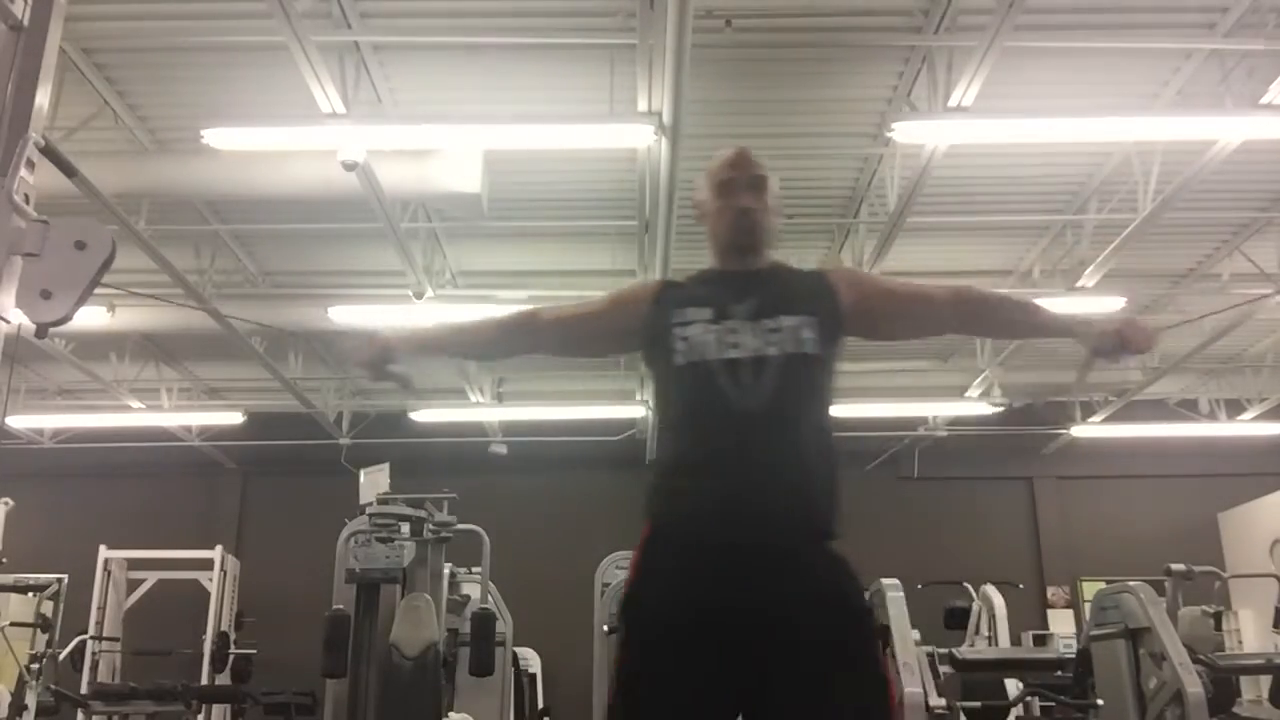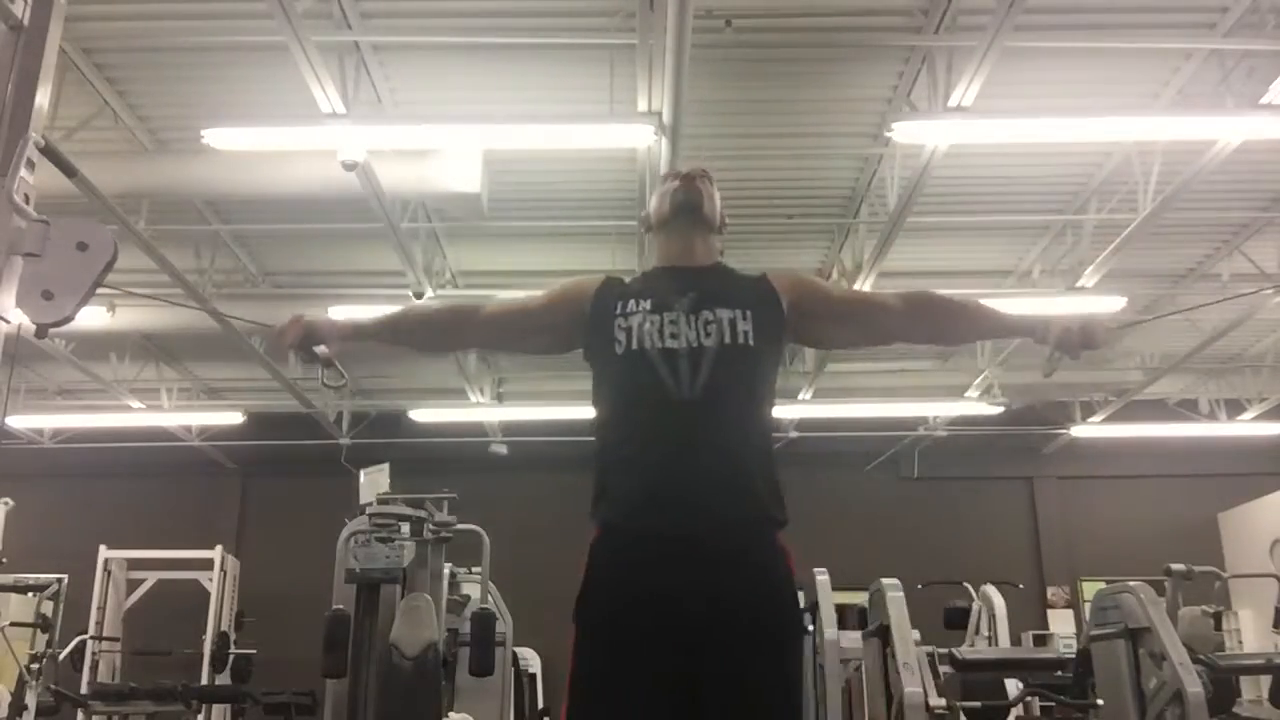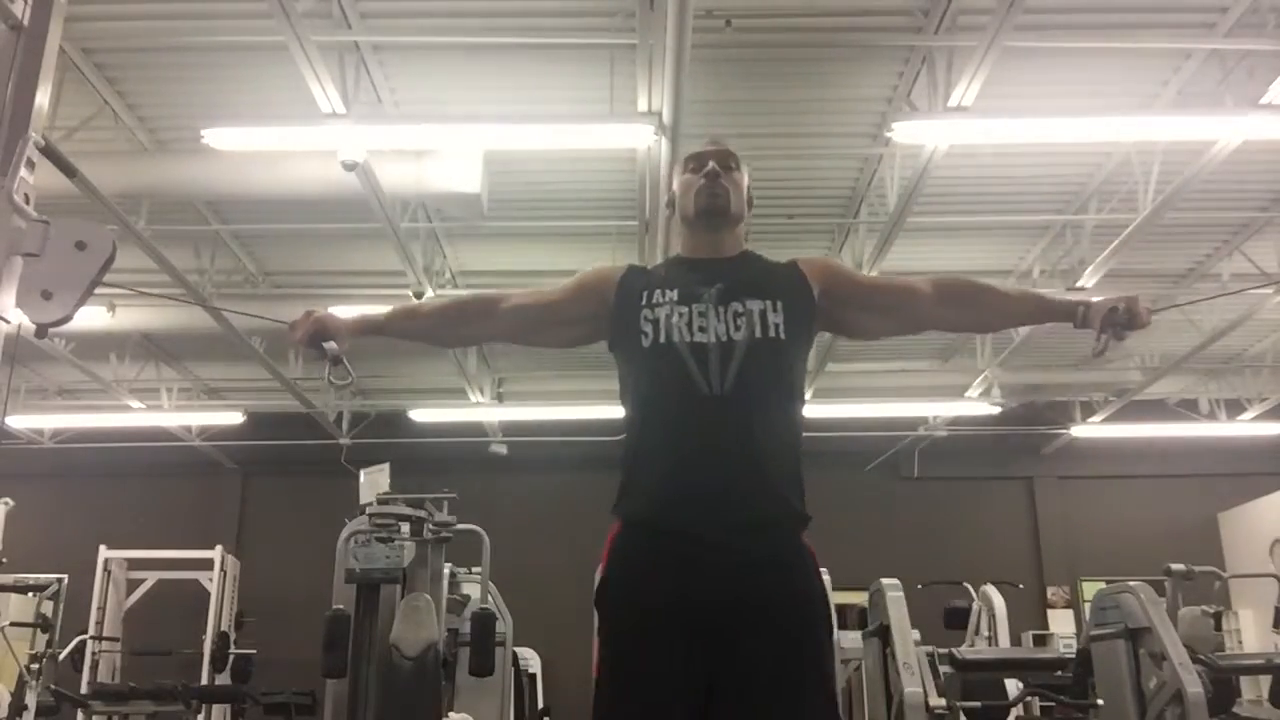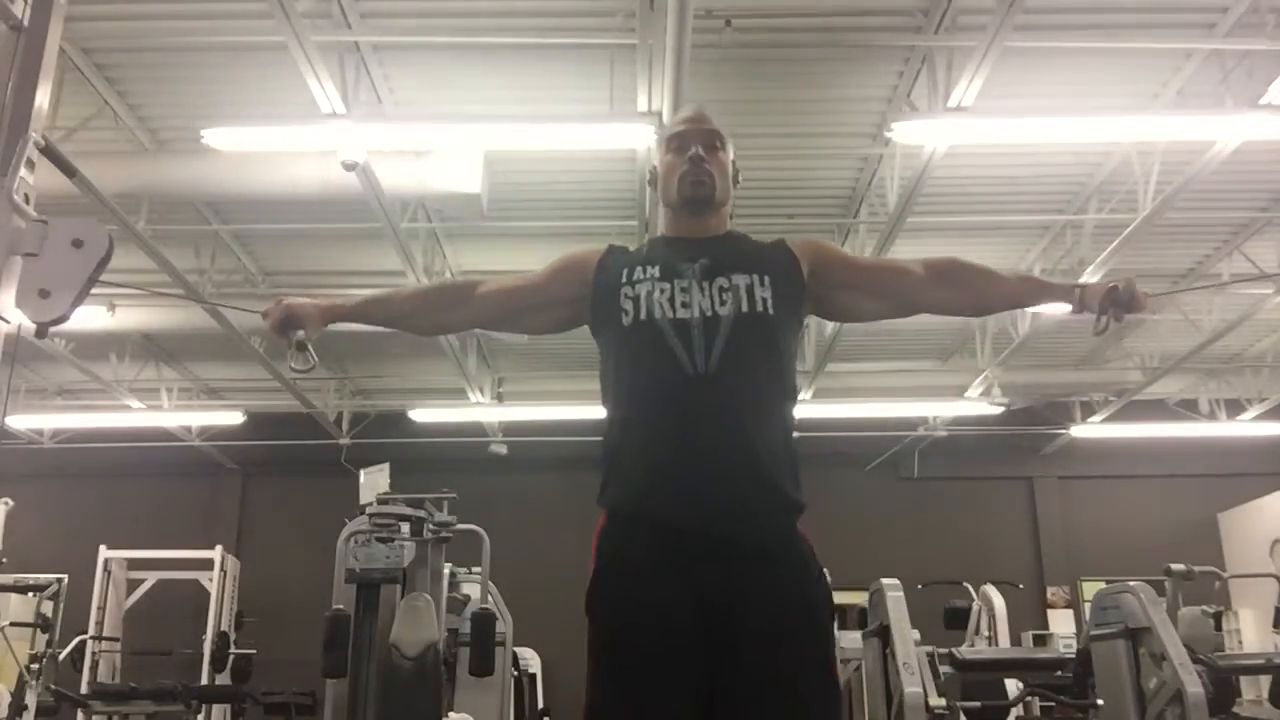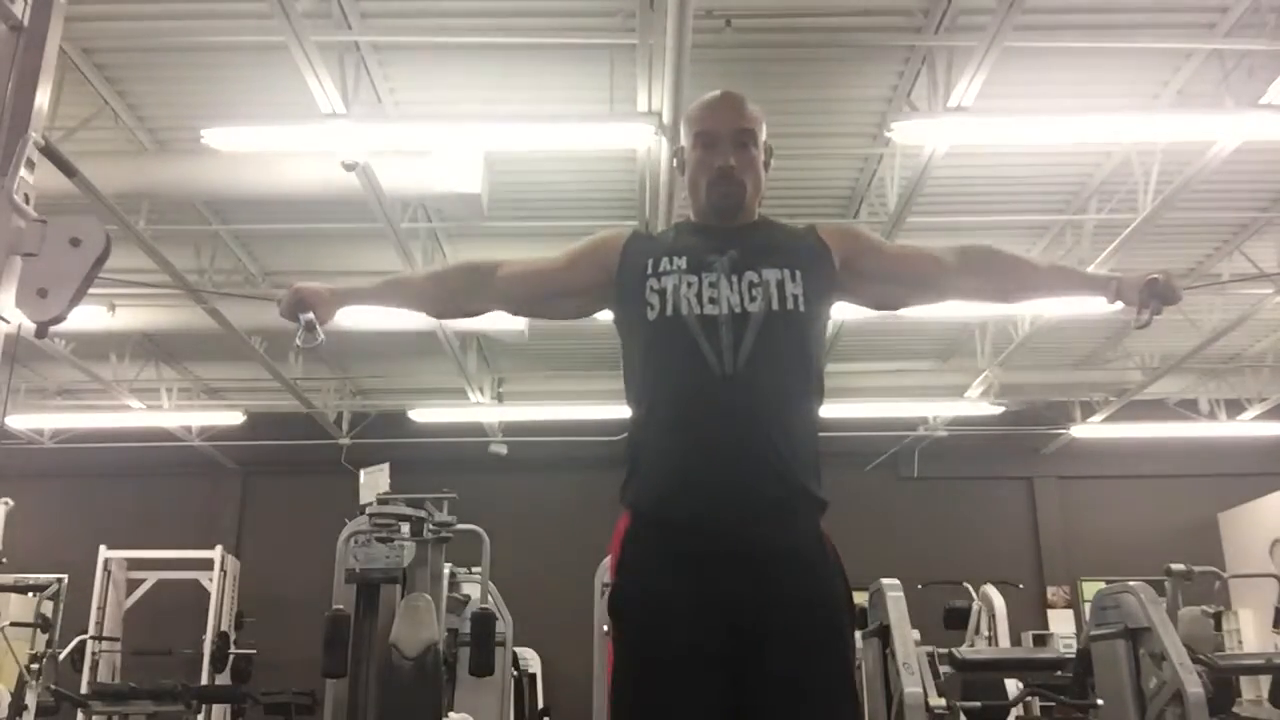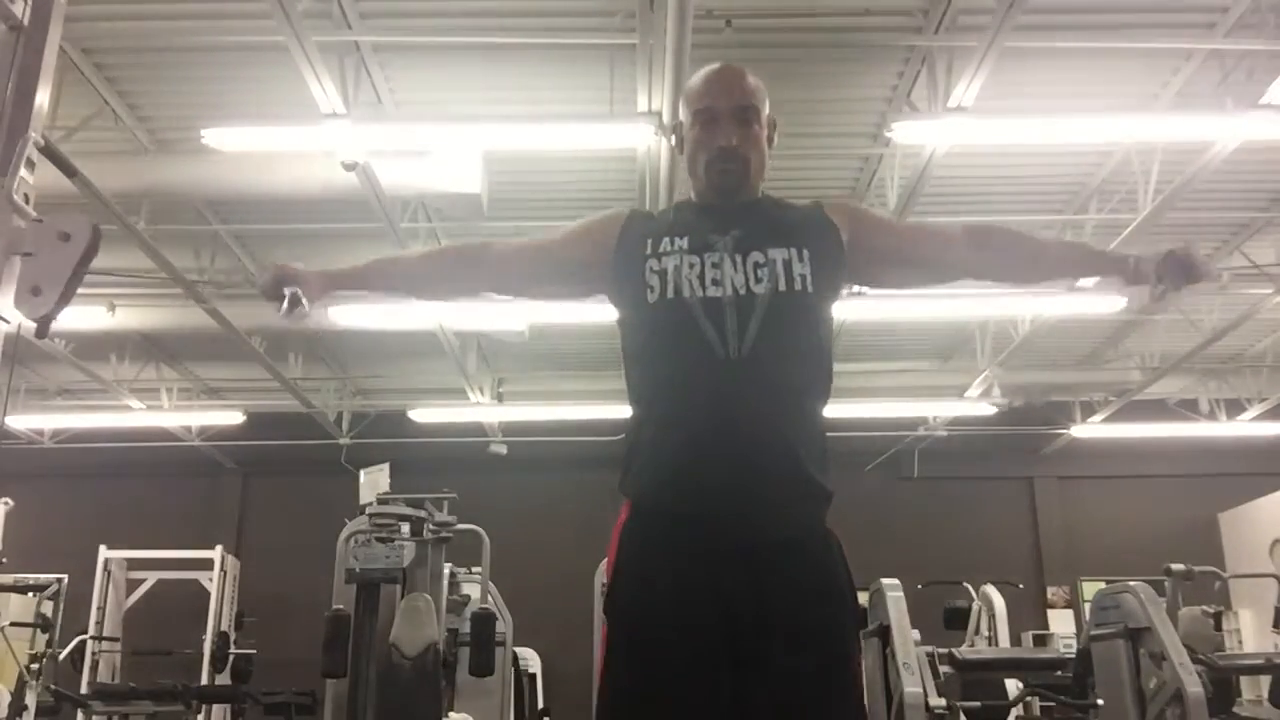
dt=0.5s
person 1, frame 1
left shoulder: (828, 294)
right shoulder: (657, 307)
left elbow: (952, 306)
right elbow: (535, 327)
left wrist: (1083, 327)
right wrist: (414, 342)
left hip: (800, 565)
right hip: (685, 566)
person 1, frame 2
left shoulder: (772, 296)
right shoulder: (599, 302)
left elbow: (902, 313)
right elbow: (476, 321)
left wrist: (1036, 325)
right wrist: (348, 328)
left hip: (743, 562)
right hip: (631, 563)
person 1, frame 3
left shoulder: (803, 285)
right shoulder: (620, 291)
left elbow: (933, 300)
right elbow: (494, 314)
left wrist: (1074, 307)
right wrist: (360, 323)
left hip: (770, 560)
right hip: (655, 559)
person 1, frame 4
left shoulder: (792, 264)
right shoulder: (603, 273)
left elbow: (926, 282)
right elbow: (472, 301)
left wrist: (1067, 290)
right wrist: (334, 308)
left hip: (767, 550)
right hip: (645, 550)
person 1, frame 5
left shoulder: (822, 252)
right shoulder: (625, 258)
left elbow: (959, 267)
right elbow: (491, 282)
left wrist: (1104, 283)
right wrist: (343, 294)
left hip: (789, 551)
right hip: (667, 552)
person 1, frame 6
left shoulder: (827, 232)
right shoulder: (624, 240)
left elbow: (970, 246)
right elbow: (484, 261)
left wrist: (1124, 260)
right wrist: (333, 275)
left hip: (792, 544)
right hip: (667, 544)
